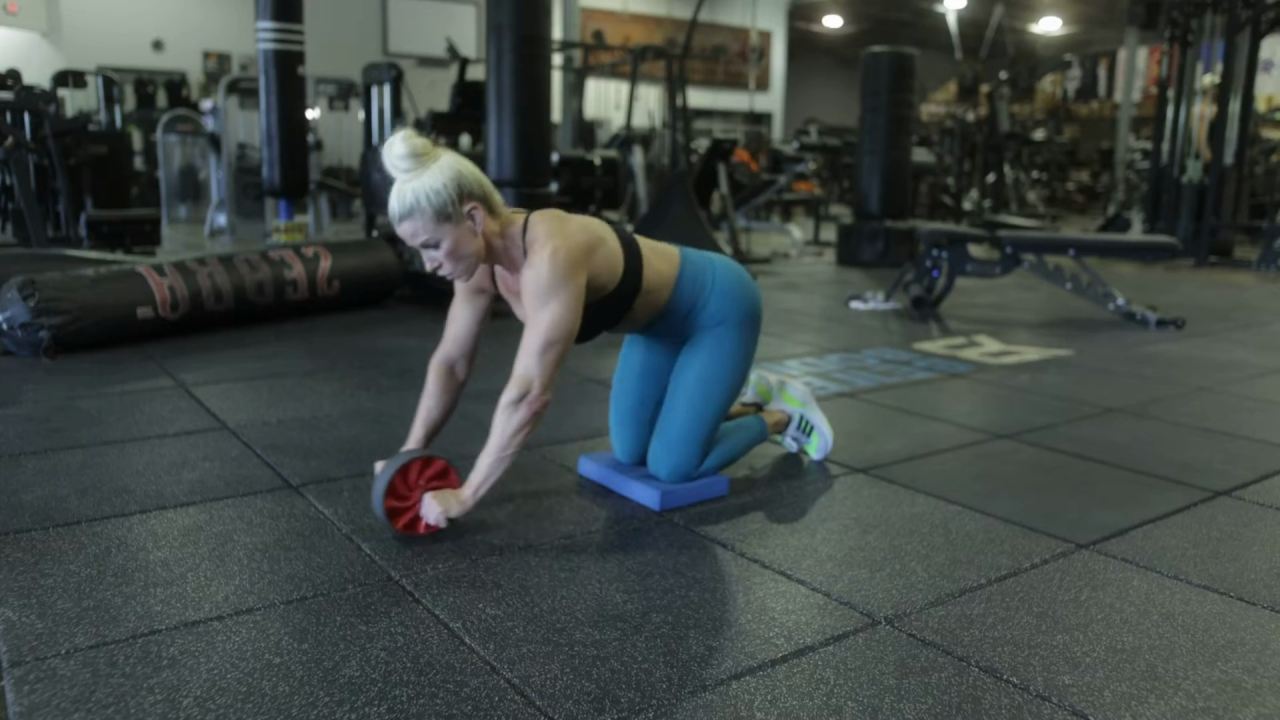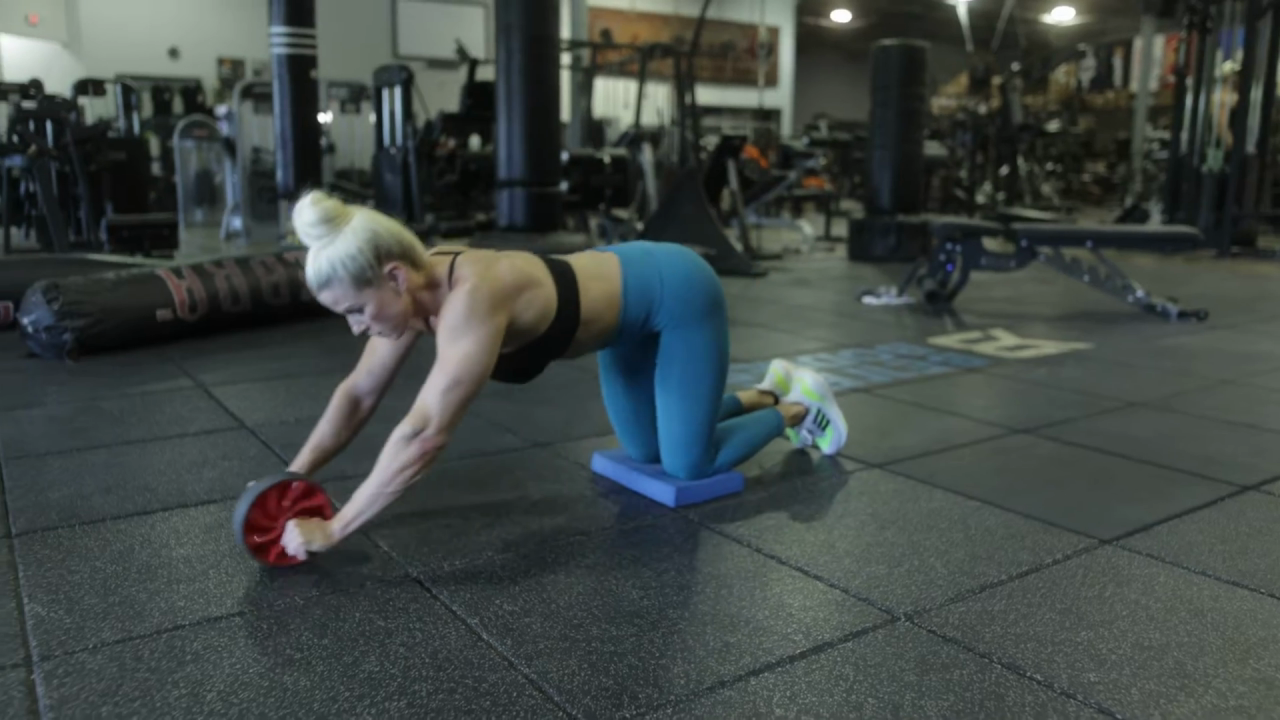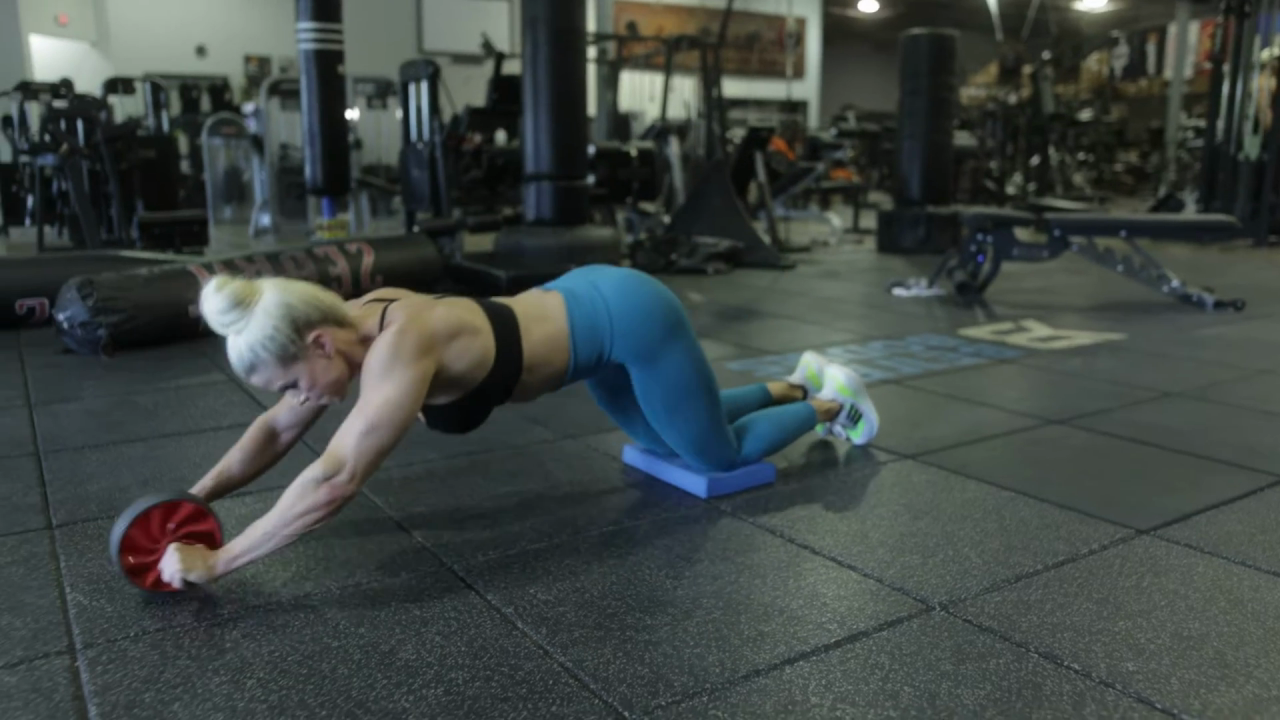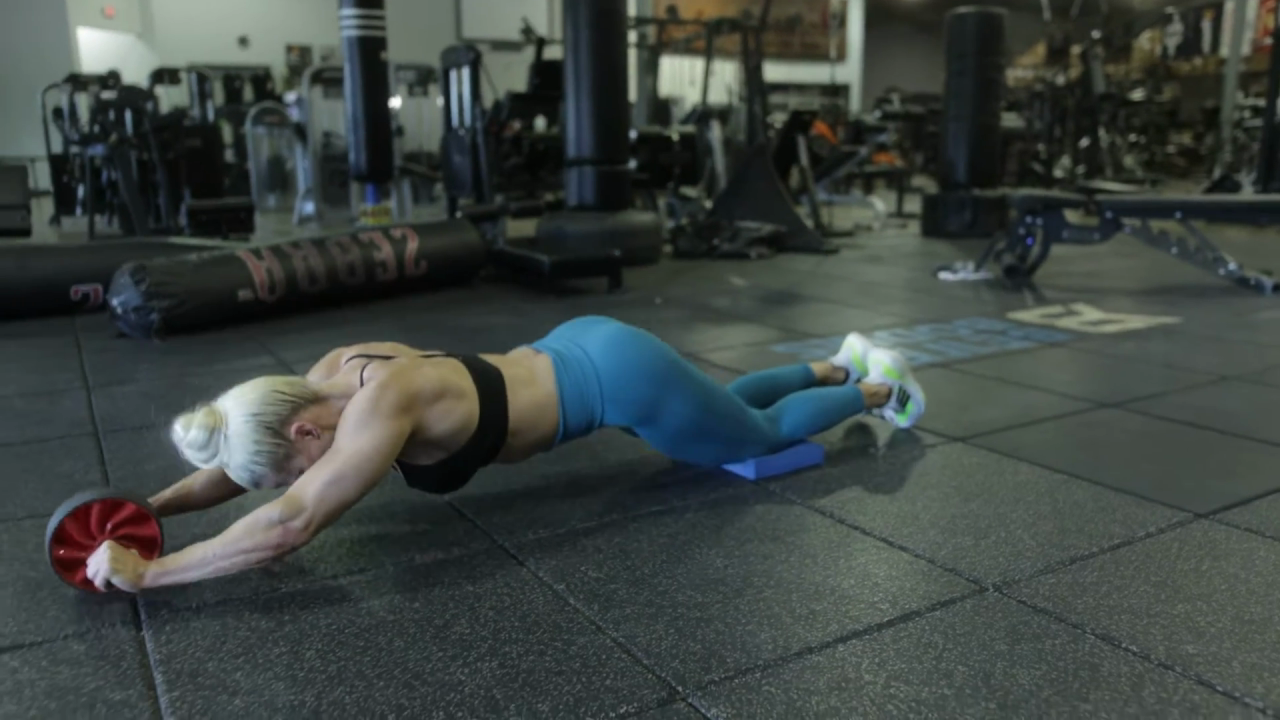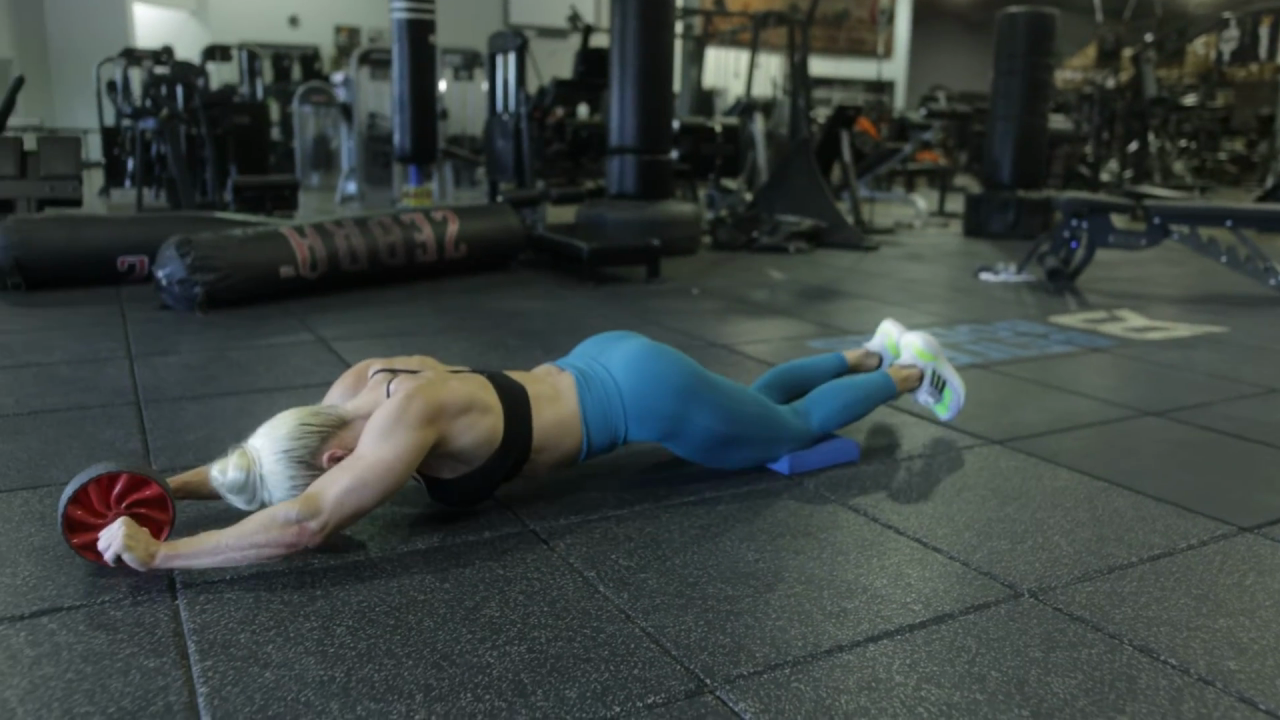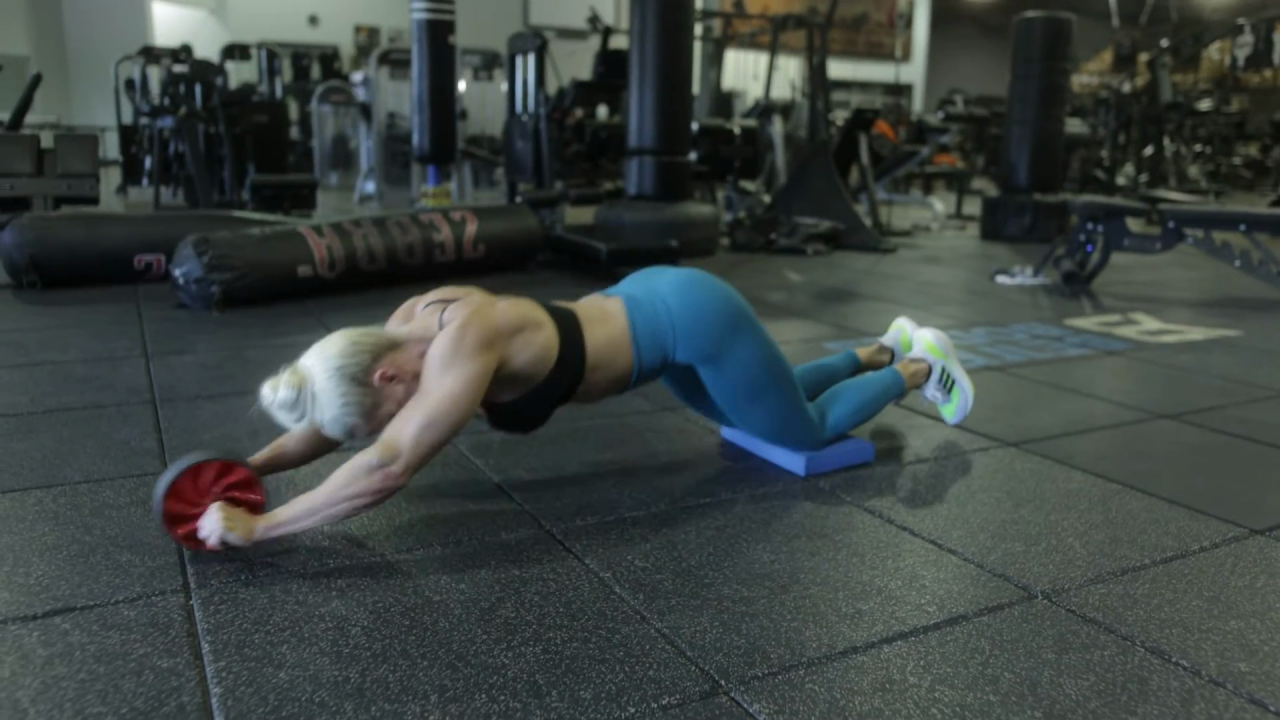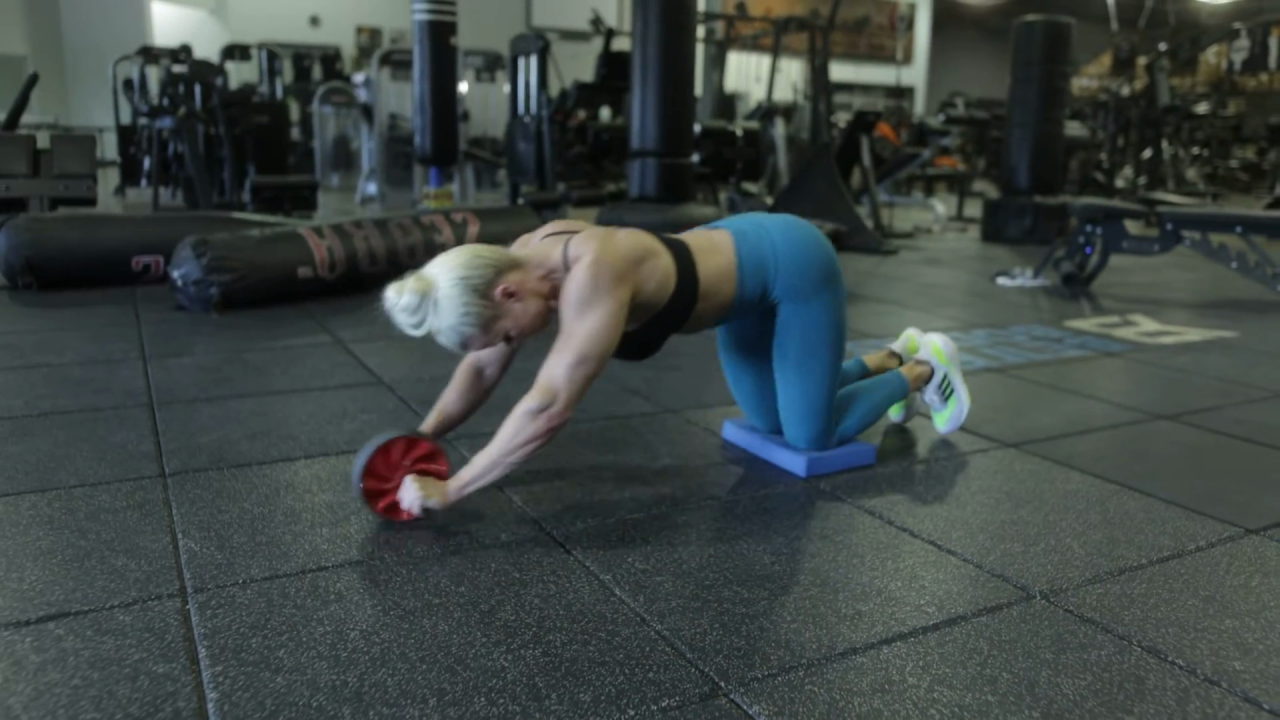
dt=0.4s
person 1, frame 1
left shoulder: (551, 255)
right shoulder: (483, 252)
left elbow: (530, 394)
right elbow: (451, 362)
left wrist: (464, 497)
right wrist: (411, 454)
left hip: (720, 305)
right hip: (664, 317)
left knee: (674, 468)
right knee: (631, 454)
left ankle: (782, 417)
right ankle: (750, 399)
person 1, frame 2
left shoulder: (473, 297)
right shoulder: (417, 285)
left elbow: (424, 435)
right elbow: (358, 393)
left wrist: (332, 529)
right wrist: (296, 475)
left hip: (677, 292)
right hip: (626, 288)
left knee: (691, 464)
right knee: (649, 453)
left ankle: (796, 407)
right ankle: (764, 392)
person 1, frame 3
left shoulder: (402, 345)
right shoulder: (354, 324)
left elbow: (333, 482)
right elbow: (277, 428)
left wrist: (212, 562)
right wrist: (194, 497)
left hip: (627, 316)
right hip: (586, 305)
left knee: (721, 455)
right knee: (669, 442)
left ankle: (832, 403)
right ankle: (792, 384)
person 1, frame 4
left shoulder: (382, 404)
right shoulder: (335, 377)
left elbow: (287, 525)
right elbow: (247, 460)
left wrist: (146, 571)
right wrist: (153, 503)
left hip: (618, 377)
right hip: (581, 354)
left knee: (762, 434)
right knee: (725, 405)
left ankle: (877, 387)
right ankle: (838, 365)
person 1, frame 5
left shoulder: (404, 420)
right shoulder: (361, 386)
left elbow: (302, 526)
right elbow: (273, 466)
left wrist: (158, 551)
right wrist: (168, 485)
left hip: (643, 393)
right hip: (606, 365)
left knee: (794, 432)
right knee: (755, 401)
left ankle: (909, 371)
right ankle: (869, 353)
person 1, frame 6
left shoulder: (458, 342)
right shoulder: (408, 328)
left elbow: (387, 468)
right elbow: (336, 422)
left wrist: (260, 529)
right wrist: (253, 466)
left hip: (695, 318)
right hip: (655, 307)
left knee: (804, 433)
right knee: (755, 417)
left ankle: (918, 366)
right ankle: (880, 351)
person 1, frame 7
left shoulder: (591, 274)
right shoulder: (520, 262)
left elbow: (546, 410)
right elbow: (479, 369)
left wrist: (449, 491)
right wrist: (421, 439)
left hip: (795, 267)
right hip: (745, 269)
left knee: (809, 437)
right knee: (769, 425)
left ankle: (922, 372)
right ankle: (891, 359)
